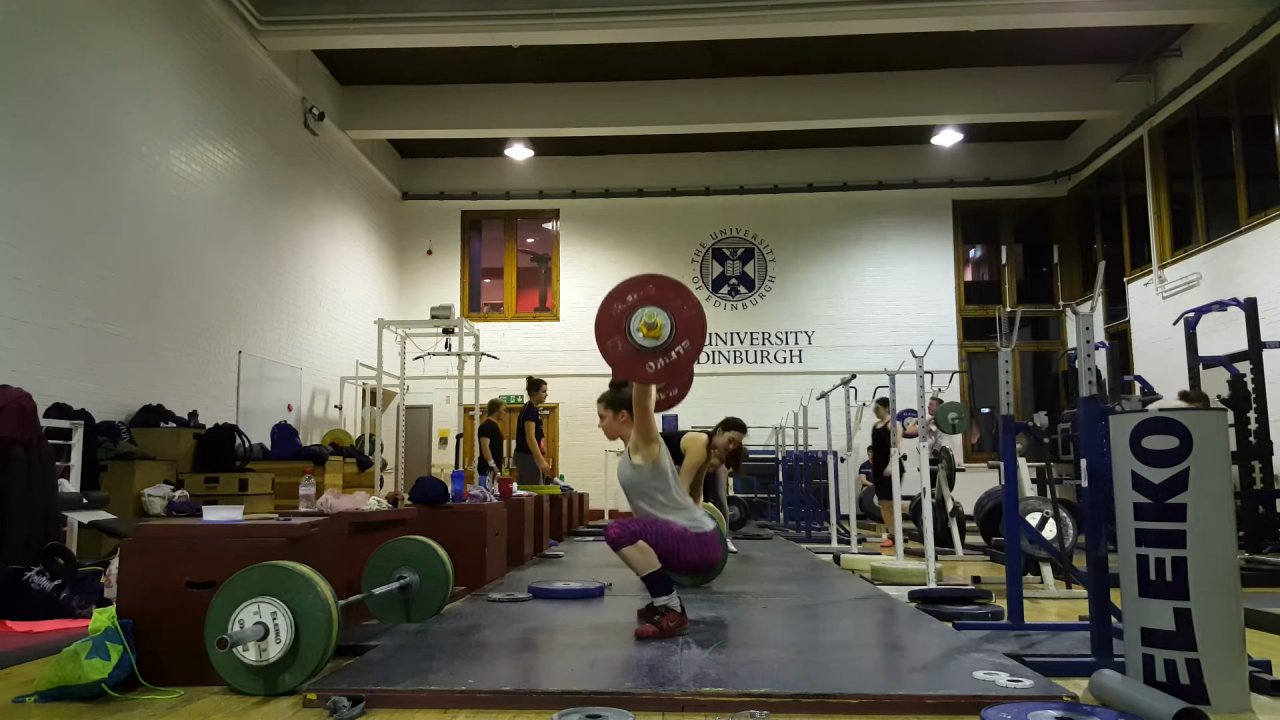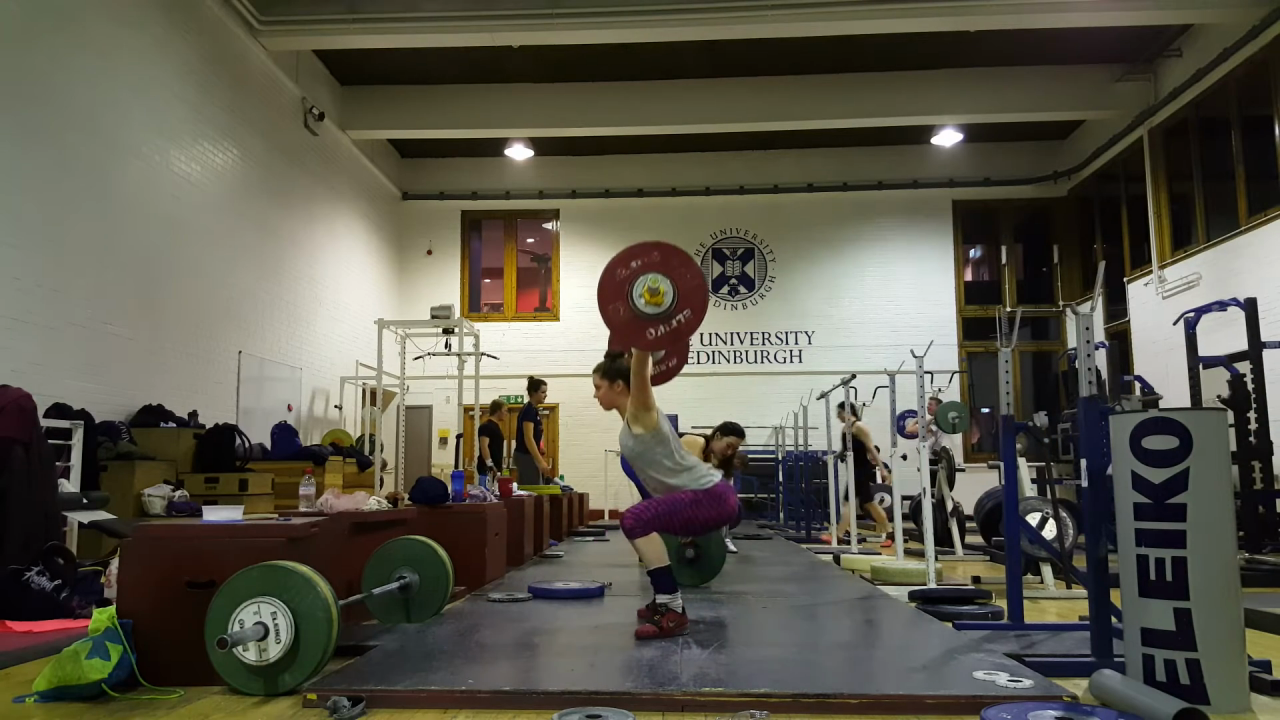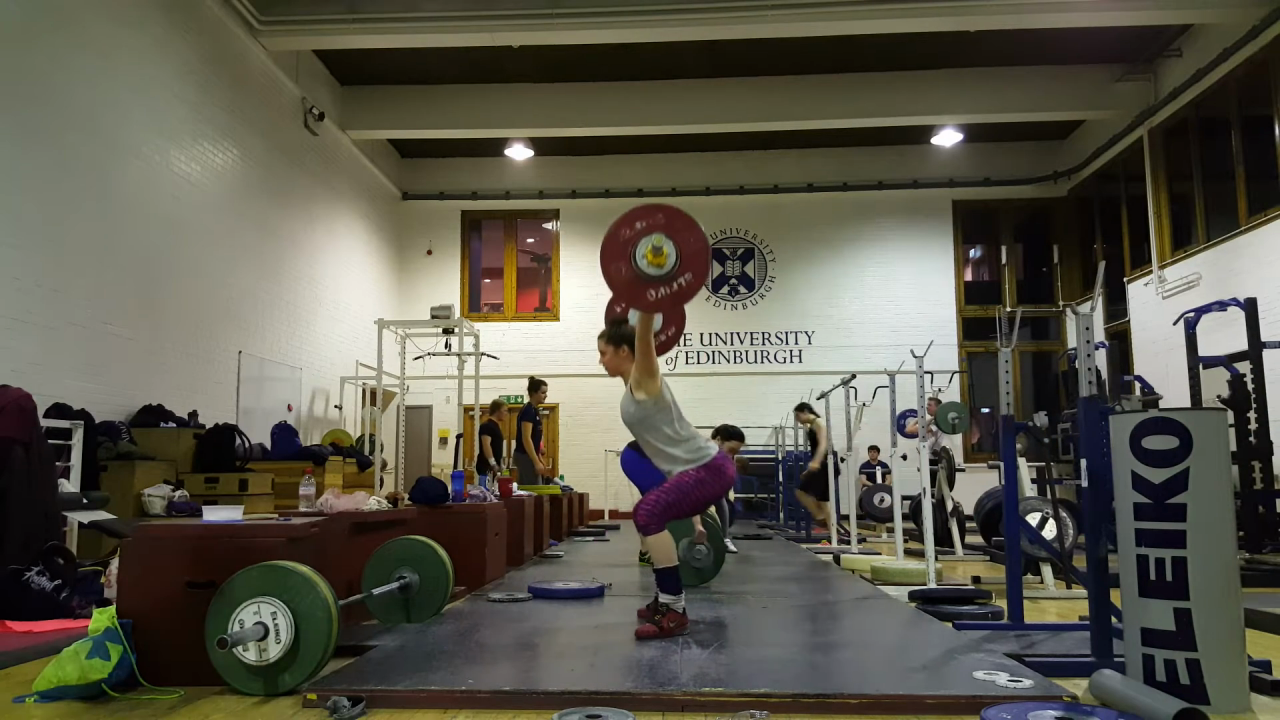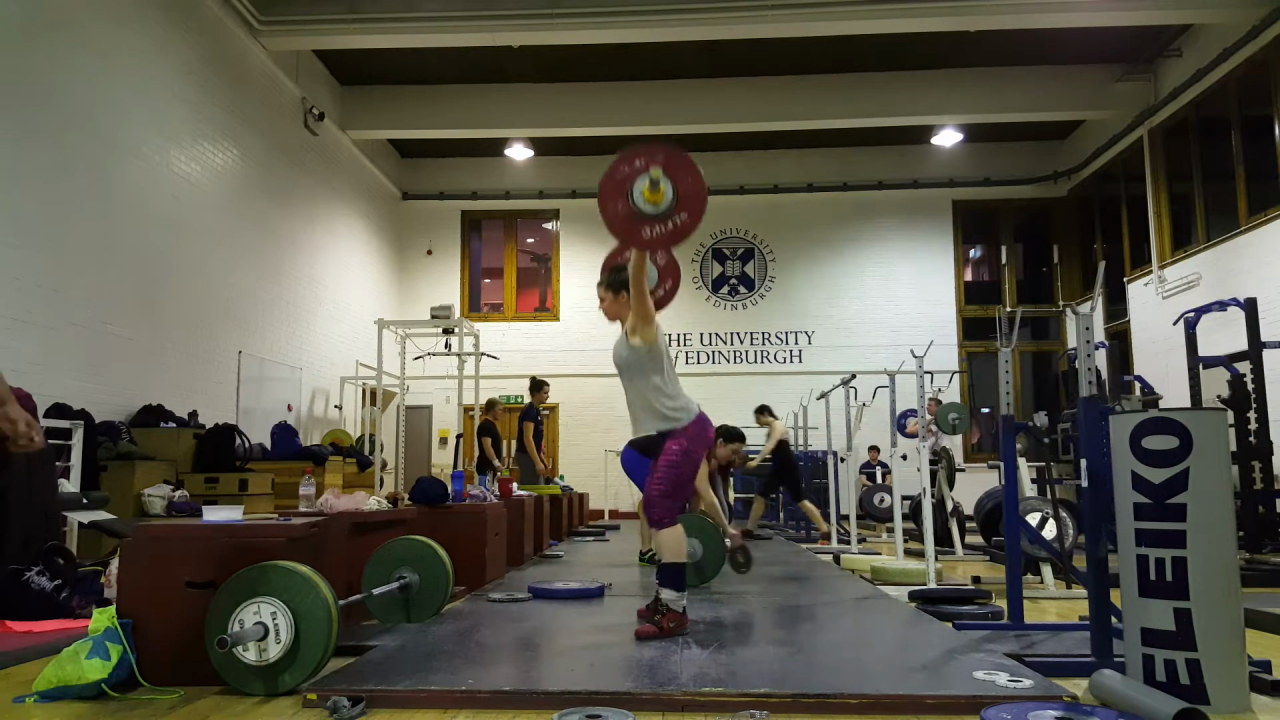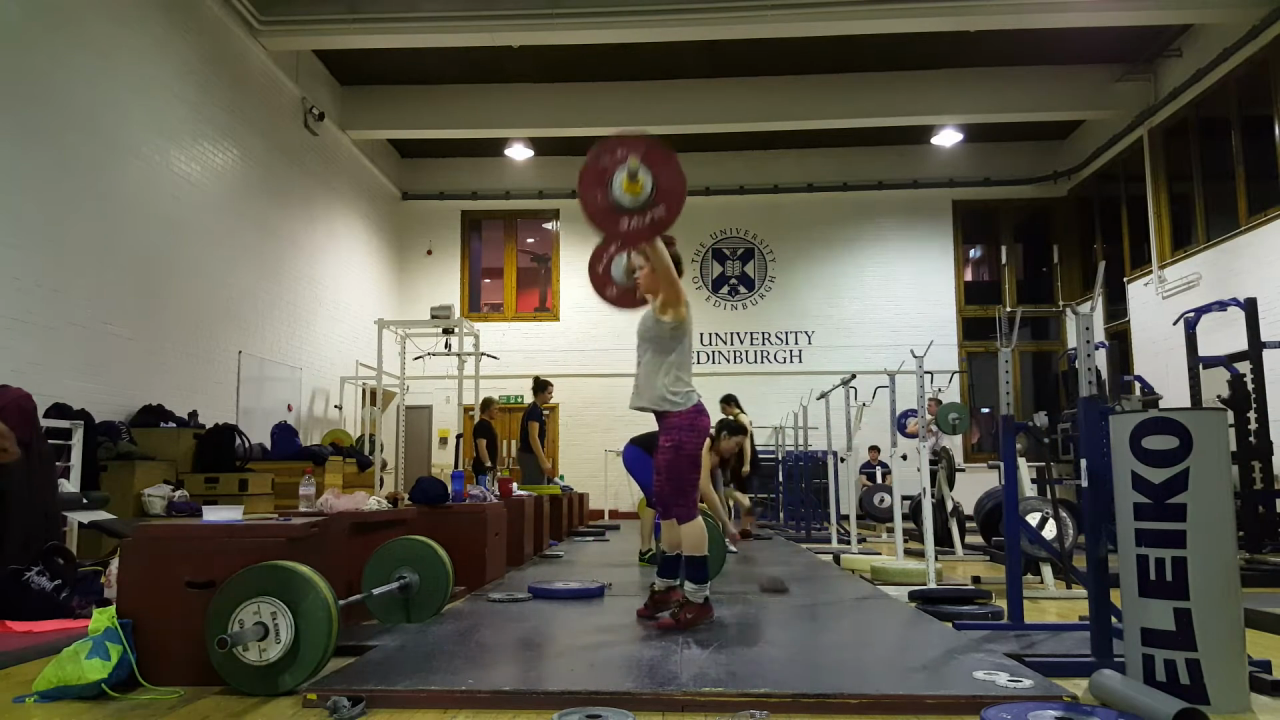
dt=0.3s
person 1, frame 1
left shoulder: (642, 443)
right shoulder: (635, 445)
left elbow: (643, 404)
right elbow: (648, 401)
left hip: (699, 544)
right hip: (692, 540)
left knee: (619, 532)
right knee: (628, 535)
left ankle: (671, 612)
right ankle: (666, 601)
person 1, frame 2
left shoulder: (640, 412)
right shoulder: (632, 416)
left elbow: (639, 371)
right elbow: (643, 366)
left hip: (712, 497)
right hip: (705, 497)
left knee: (635, 521)
right knee: (642, 524)
left ankle: (673, 612)
right ankle: (667, 599)
person 1, frame 3
left shoulder: (644, 377)
right shoulder: (634, 381)
left elbow: (644, 336)
right elbow: (642, 337)
left hip: (709, 467)
right hip: (699, 466)
left knee: (648, 514)
right knee: (649, 515)
left ankle: (674, 612)
right ankle: (667, 600)
person 1, frame 4
left shoulder: (640, 323)
right shoulder: (630, 328)
left elbow: (640, 278)
right elbow: (634, 281)
left wrist: (641, 245)
right wrist: (636, 251)
left hip: (687, 429)
right hip: (675, 432)
left knee: (661, 510)
right knee: (656, 509)
left ankle: (674, 610)
right ankle: (666, 596)
person 1, frame 5
left shoulder: (673, 300)
right shoulder: (659, 305)
left elbow: (665, 264)
left hip: (682, 416)
right hip: (673, 417)
left knee: (682, 505)
right knee: (667, 504)
left ankle: (697, 600)
right ankle: (666, 589)
